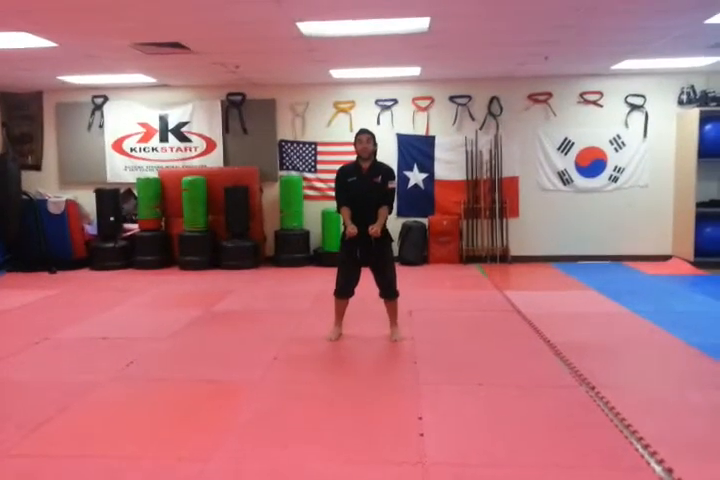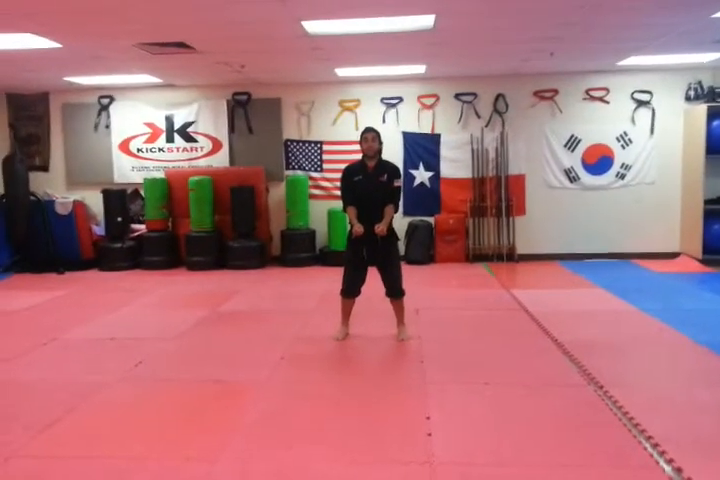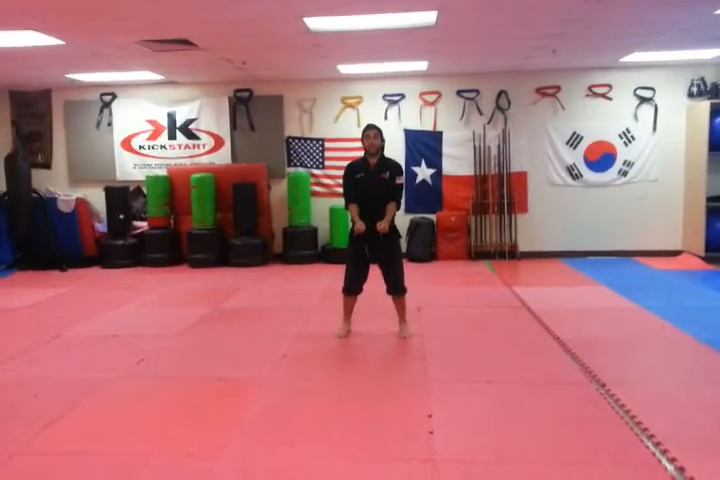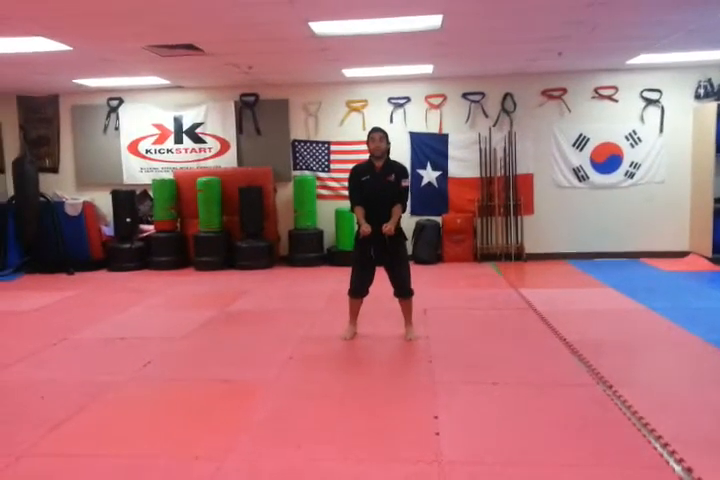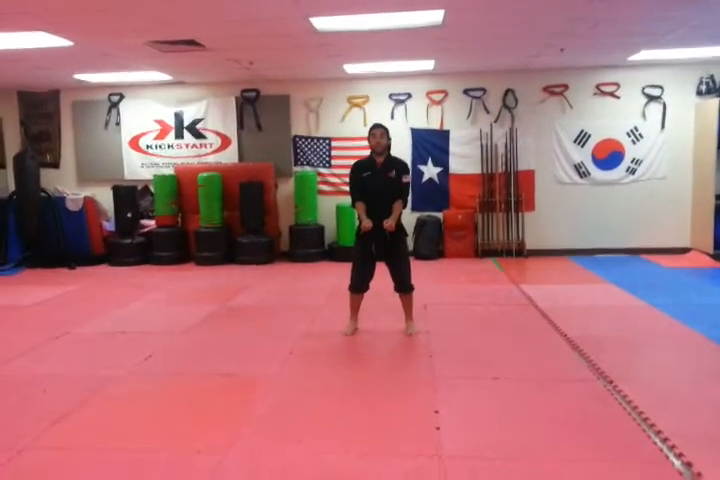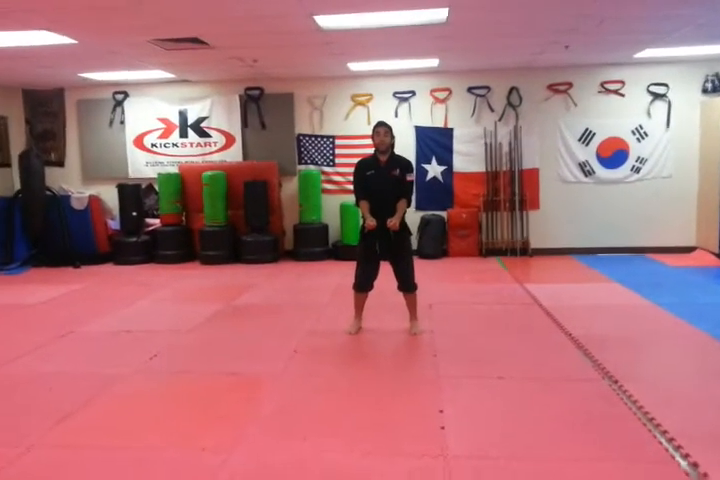
dt=0.1s
person 1, frame 1
left shoulder: (386, 172)
right shoulder: (345, 172)
left elbow: (387, 203)
right elbow: (342, 203)
left wrist: (379, 224)
right wrist: (349, 224)
left hip: (378, 233)
right hip: (353, 233)
left knee: (388, 283)
right knee: (344, 283)
left ankle: (394, 326)
right ankle: (338, 326)
person 1, frame 2
left shoulder: (391, 170)
right shoulder: (350, 171)
left elbow: (393, 202)
right elbow: (348, 202)
left wrist: (385, 223)
right wrist: (355, 223)
left hip: (384, 232)
right hip: (359, 232)
left knee: (394, 282)
right knee: (350, 282)
left ankle: (401, 325)
right ankle: (344, 325)
person 1, frame 3
left shoulder: (393, 168)
right shoulder: (352, 168)
left elbow: (395, 199)
right elbow: (350, 200)
left wrist: (387, 220)
right wrist: (357, 220)
left hip: (386, 230)
right hip: (361, 230)
left knee: (396, 279)
right knee: (352, 280)
left ankle: (403, 323)
right ankle: (346, 322)
person 1, frame 4
left shoulder: (399, 170)
right shoulder: (358, 171)
left elbow: (400, 202)
right elbow: (356, 202)
left wrist: (392, 222)
right wrist: (363, 223)
left hip: (392, 232)
right hip: (366, 232)
left knee: (402, 282)
right knee: (358, 282)
left ankle: (409, 325)
right ankle: (352, 325)
person 1, frame 5
left shoulder: (400, 166)
right shoulder: (359, 167)
left elbow: (401, 198)
right elbow: (357, 198)
left wrist: (393, 218)
right wrist: (364, 218)
left hip: (392, 228)
right hip: (367, 228)
left knee: (403, 277)
right knee: (359, 277)
left ankle: (409, 320)
right ankle: (353, 320)
person 1, frame 6
left shoulder: (404, 165)
right shoulder: (363, 166)
left elbow: (405, 196)
right elbow: (361, 197)
left wrist: (397, 217)
right wrist: (367, 217)
left hip: (396, 227)
right hip: (371, 226)
left knee: (406, 276)
right knee: (363, 277)
left ankle: (413, 320)
right ankle: (357, 319)
